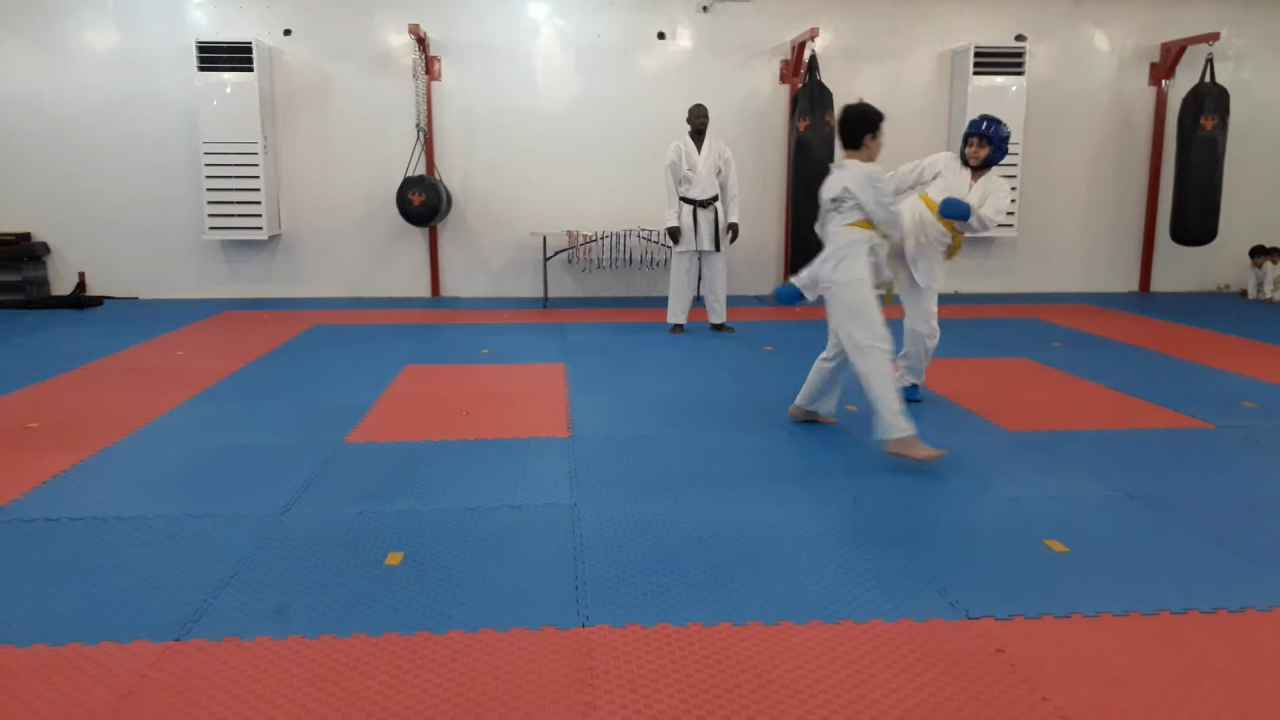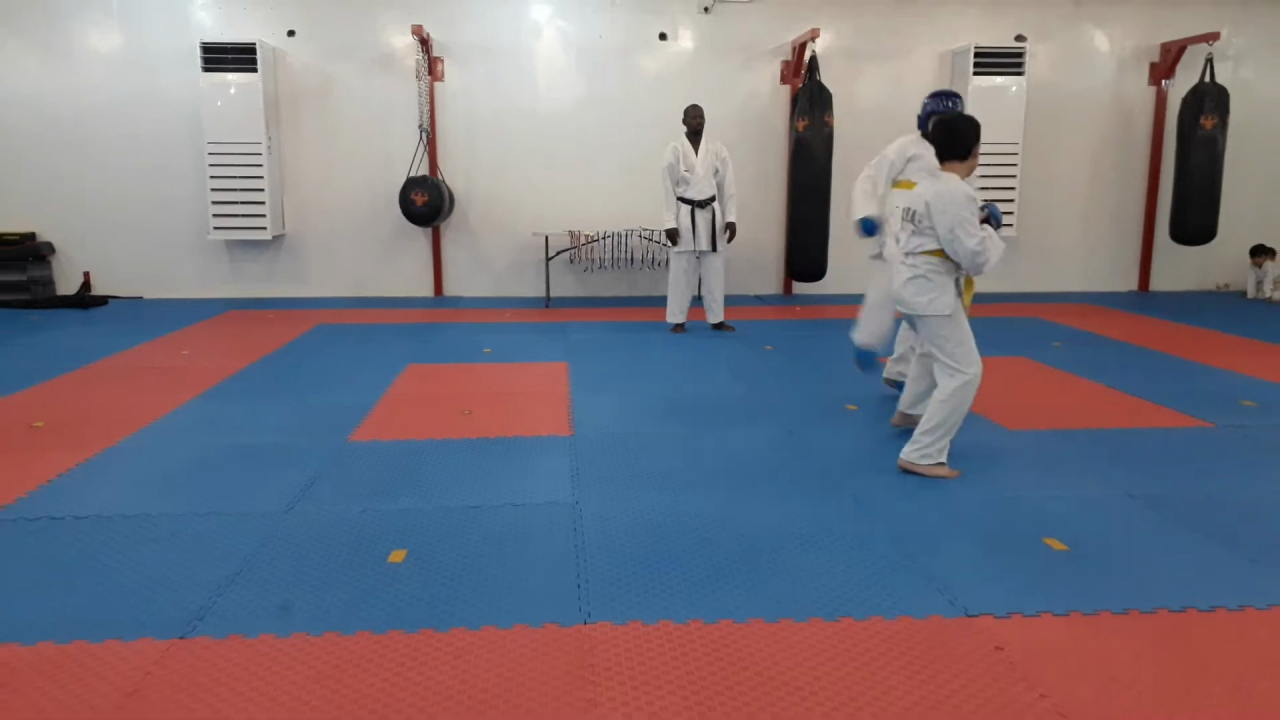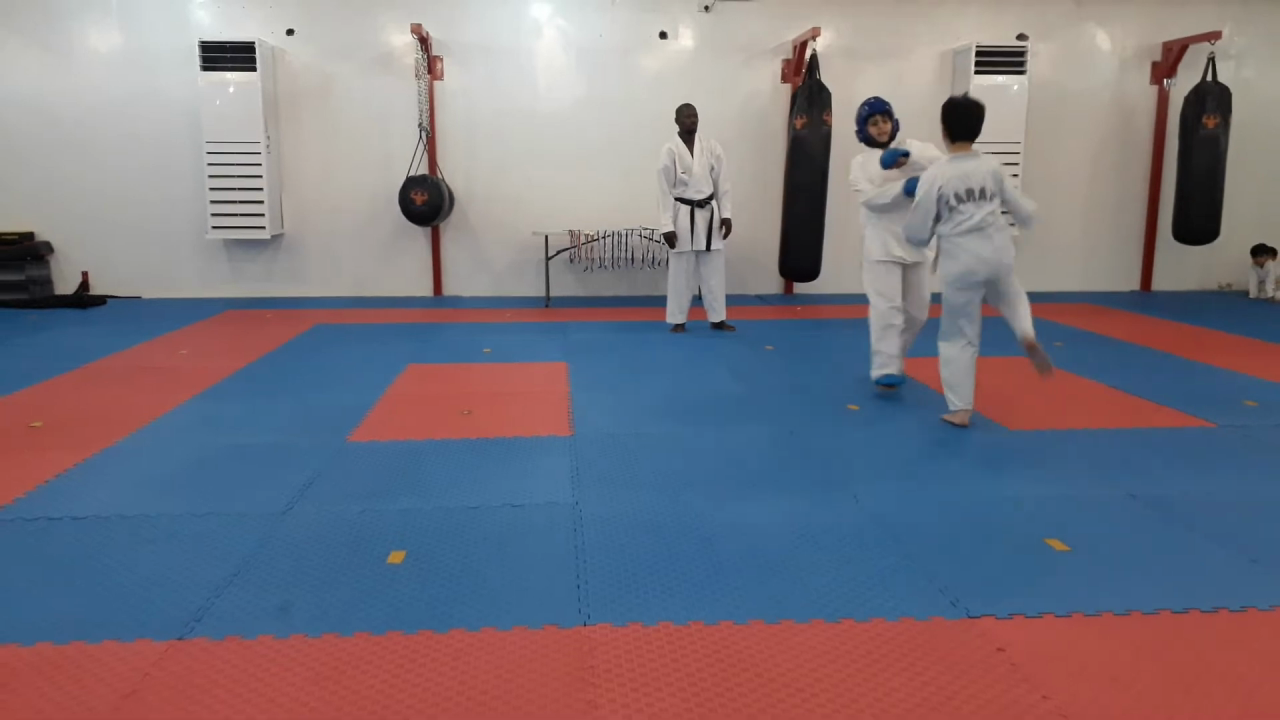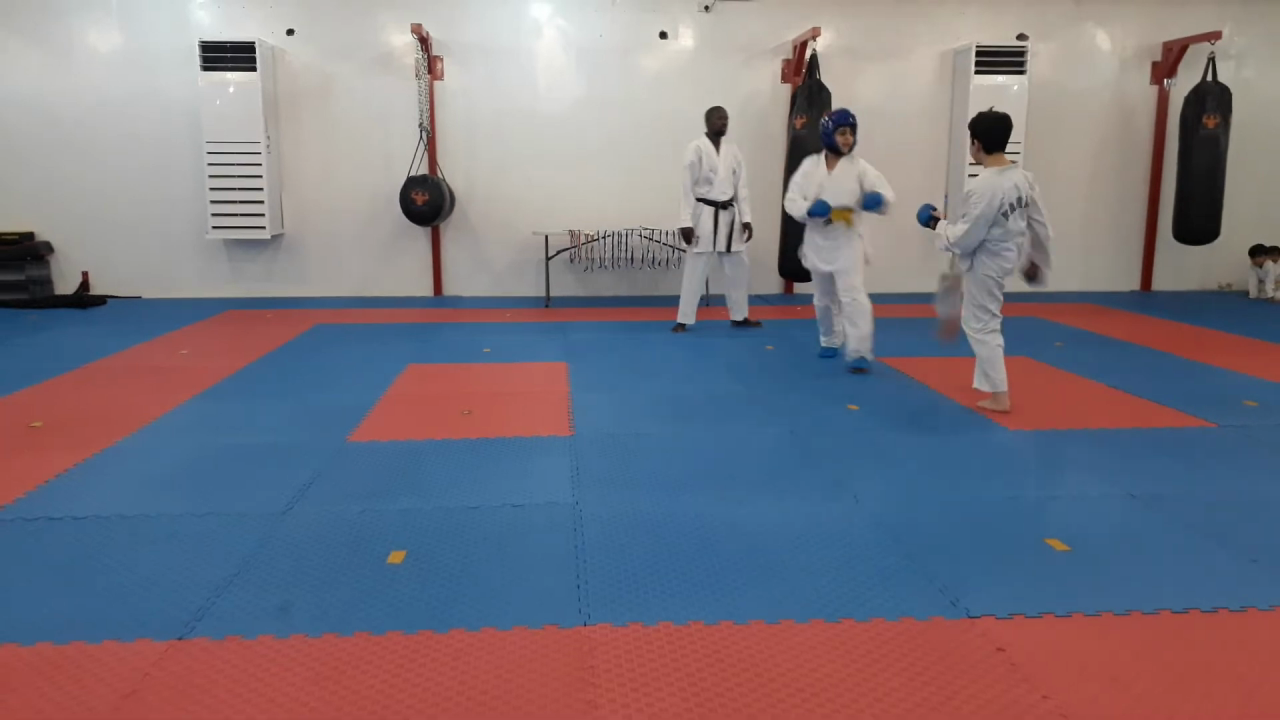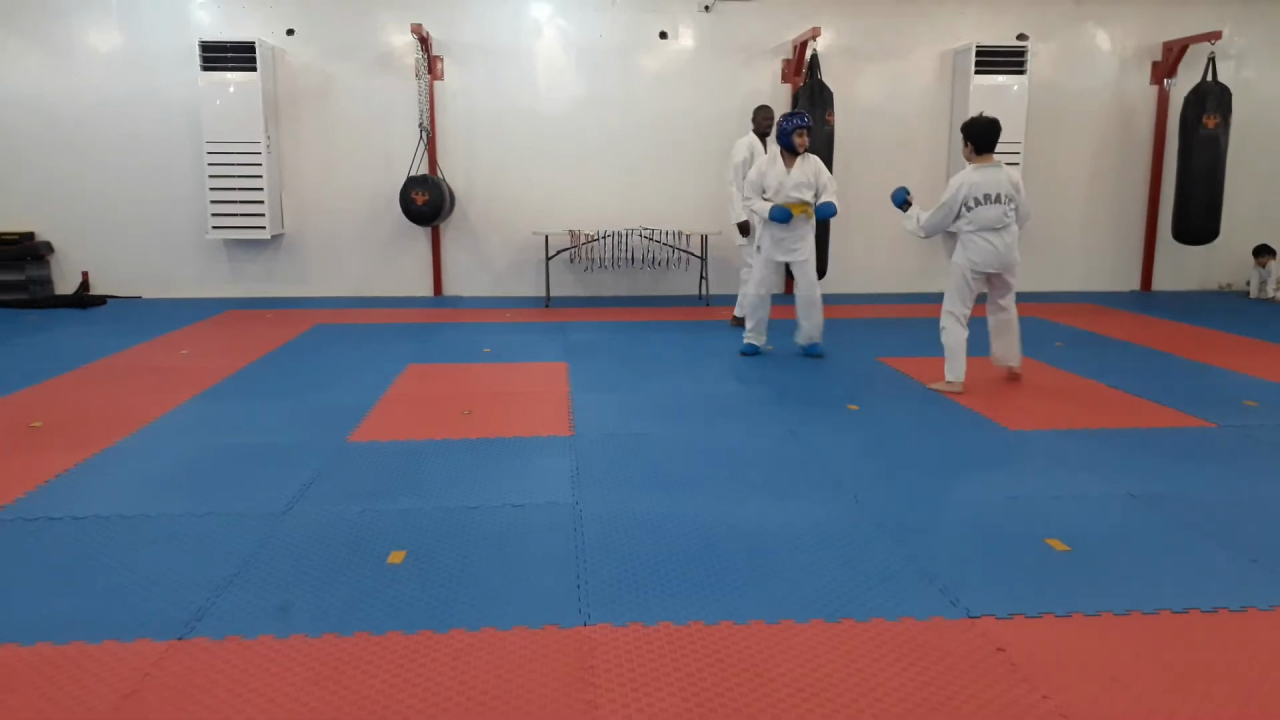
dt=0.5s
person 1, frame 1
left shoulder: (832, 181)
right shoulder: (866, 174)
left elbow: (826, 231)
right elbow: (892, 224)
left hip: (837, 271)
right hip: (849, 273)
left knee: (840, 348)
right knee: (872, 348)
left ankle: (808, 405)
right ankle: (898, 434)
person 1, frame 2
left shoulder: (919, 188)
right shoulder: (957, 195)
left elbow: (897, 233)
right elbow: (976, 259)
right wrist: (989, 230)
left hip: (905, 286)
right hip: (932, 293)
left knee: (932, 351)
right knee: (962, 373)
left ankle: (909, 412)
right ankle: (920, 455)
person 1, frame 3
left shoulder: (933, 177)
right shoulder: (992, 168)
left elbow: (915, 234)
right elbow: (1019, 206)
left wrist: (933, 216)
right wrist: (1027, 216)
left hip: (960, 265)
right hip: (997, 255)
left knee: (957, 338)
right knee: (1010, 295)
left ankle: (960, 408)
right ankle: (1027, 337)
person 1, frame 4
left shoulder: (983, 186)
right shoulder: (1024, 177)
left elbow: (965, 239)
right elbow: (1039, 225)
left wrist: (939, 225)
right wrist: (1038, 261)
left hip: (988, 262)
right hip: (1010, 256)
left knee: (983, 324)
left ankle: (999, 395)
person 1, frame 5
left shoulder: (961, 182)
right shoulder: (1012, 178)
left elbow: (933, 224)
right elbow: (1022, 218)
left wrist: (909, 209)
left hip: (971, 256)
right hip: (1004, 255)
left knee: (954, 314)
right knee: (1003, 306)
left ankle: (954, 379)
right ankle: (1011, 362)
person 2, frame 1
left shoulder: (998, 189)
right shoulder: (945, 162)
left elbow: (986, 220)
right elbow: (904, 177)
left wrist: (967, 214)
left hip: (929, 253)
right hip: (909, 225)
left knee: (923, 323)
left ankle: (909, 380)
person 2, frame 2
right shoulder: (906, 146)
right elbow: (870, 179)
right wrist: (865, 214)
right knee: (891, 289)
left ankle: (900, 371)
right ankle: (867, 344)
person 2, frame 3
left shoulder: (908, 149)
right shoulder: (862, 163)
left elbow: (939, 165)
right elbow: (870, 198)
left wrist: (907, 158)
right wrist: (904, 188)
right hip: (882, 239)
left knee: (917, 308)
right knee: (886, 304)
left ankle: (888, 358)
right ankle: (885, 370)
person 2, frame 4
left shoulder: (860, 167)
right shoulder: (810, 166)
left elbow: (883, 195)
right elbow: (790, 200)
left wrist: (878, 199)
right wrist: (808, 209)
left hip: (846, 242)
right hip: (817, 241)
left knee: (853, 296)
right knee: (824, 299)
left ankle: (860, 352)
right ankle: (830, 341)
person 2, frame 5
left shoulder: (814, 163)
right shoulder: (766, 163)
left elbow: (828, 192)
right elbow: (750, 196)
left wrist: (827, 206)
right wrist: (768, 212)
left hip: (801, 233)
right hip: (772, 233)
left knee: (807, 286)
right knee: (759, 287)
left ankle: (810, 338)
right ankle: (754, 338)
person 3, frame 1
left shoulder: (720, 149)
right shoulder: (677, 149)
left elbow: (729, 185)
right elbow: (671, 187)
left wrist: (733, 218)
right wrist: (671, 221)
left hip: (713, 215)
right hip: (687, 215)
left knee: (716, 269)
right knee: (683, 270)
left ankle: (718, 319)
right ankle: (677, 320)
person 3, frame 2
left shoulder: (717, 149)
right shoulder: (675, 150)
left elbow: (727, 186)
right elbow: (669, 189)
left wrist: (730, 218)
right wrist: (670, 223)
left hip: (711, 215)
right hip: (684, 215)
left knee: (714, 269)
right knee: (682, 270)
left ankle: (716, 318)
right ankle: (678, 320)
person 3, frame 3
left shoulder: (712, 147)
right shoulder: (669, 151)
left elbow: (721, 183)
right elbow: (665, 191)
left wrist: (726, 214)
right wrist: (667, 226)
left hip: (709, 213)
right hip: (684, 215)
left knee: (714, 268)
right knee: (681, 270)
left ankle: (717, 318)
right ankle: (678, 320)
person 3, frame 4
left shoulder: (733, 150)
right shoulder: (696, 149)
left elbow: (741, 187)
right elbow: (687, 188)
left wrist: (747, 218)
right wrist: (686, 222)
left hip: (729, 214)
right hip: (705, 215)
left knee: (738, 267)
right knee: (695, 268)
left ankle: (739, 315)
right ankle: (683, 319)
person 3, frame 5
left shoulder: (771, 149)
right shoulder: (744, 145)
right elbow: (735, 184)
right wrist: (740, 217)
right hip: (750, 212)
right knee: (753, 264)
left ankle: (743, 314)
right ankle: (740, 314)
